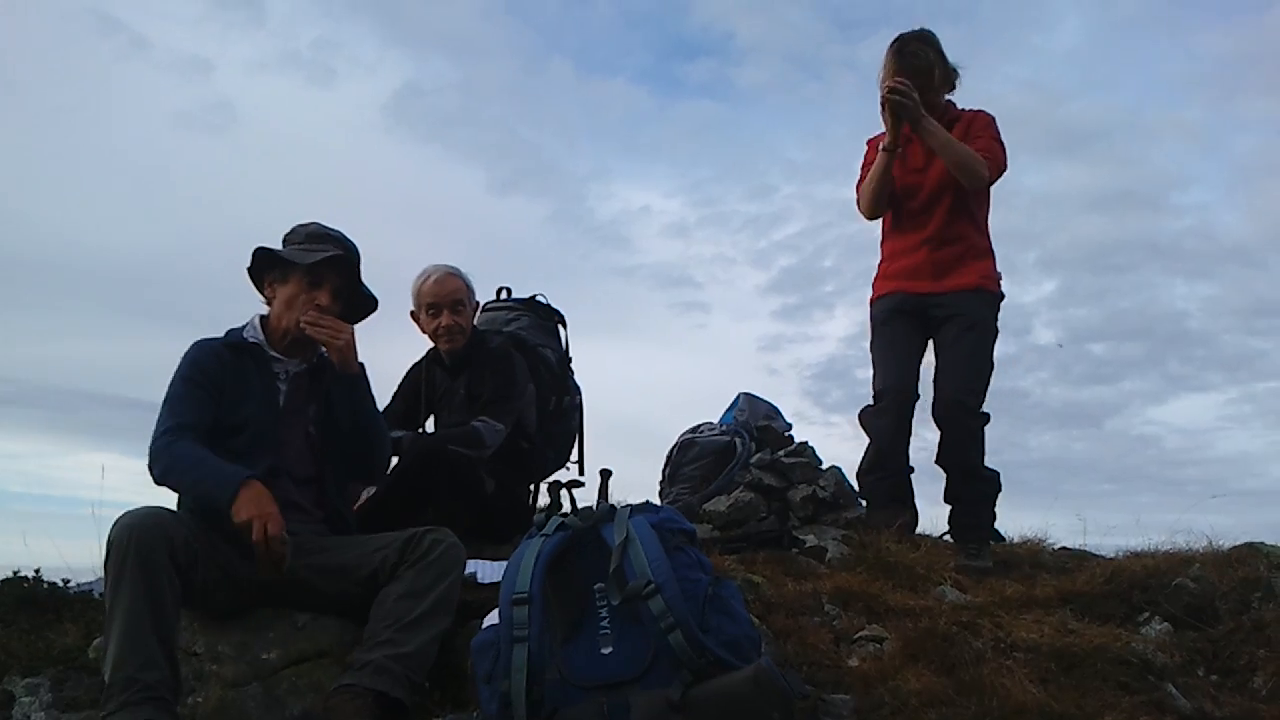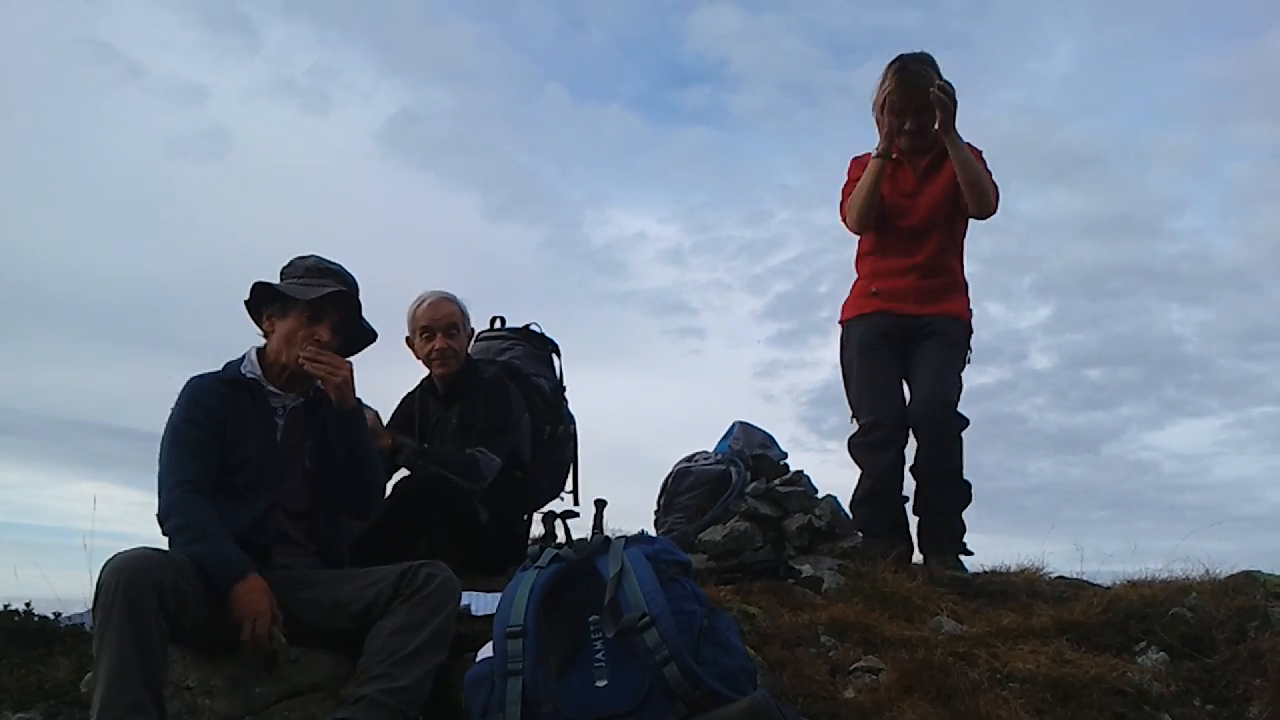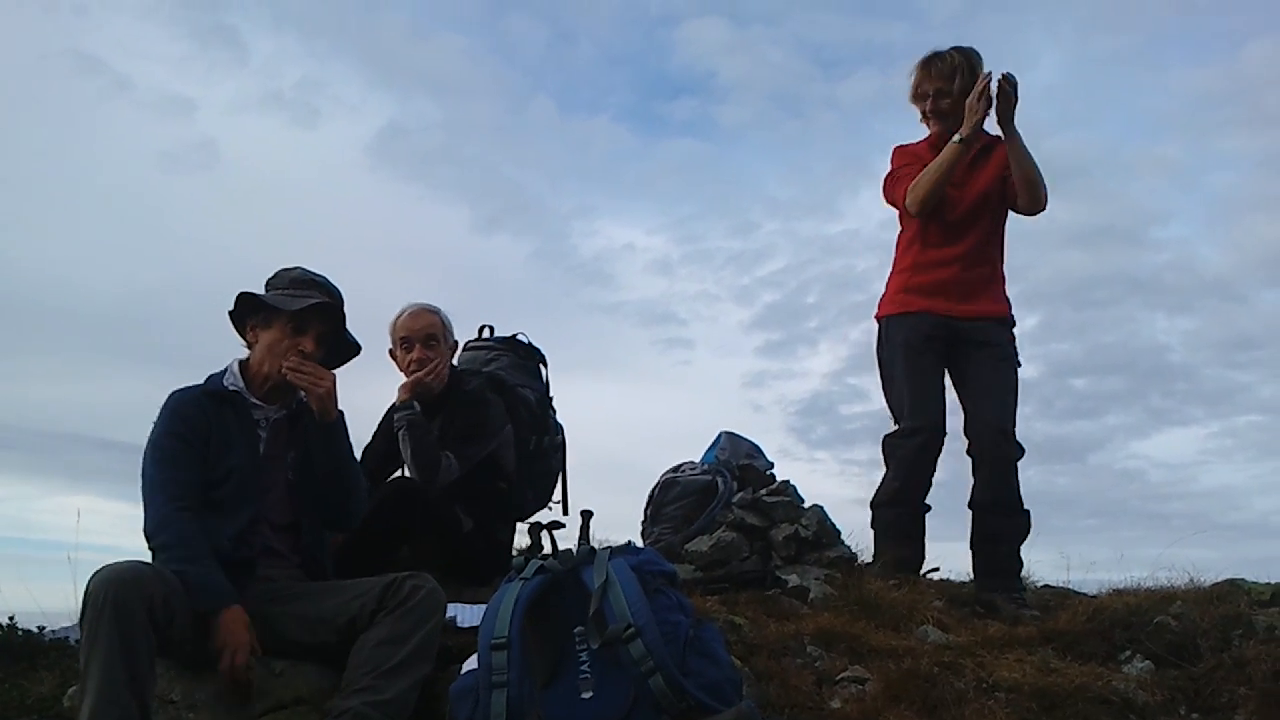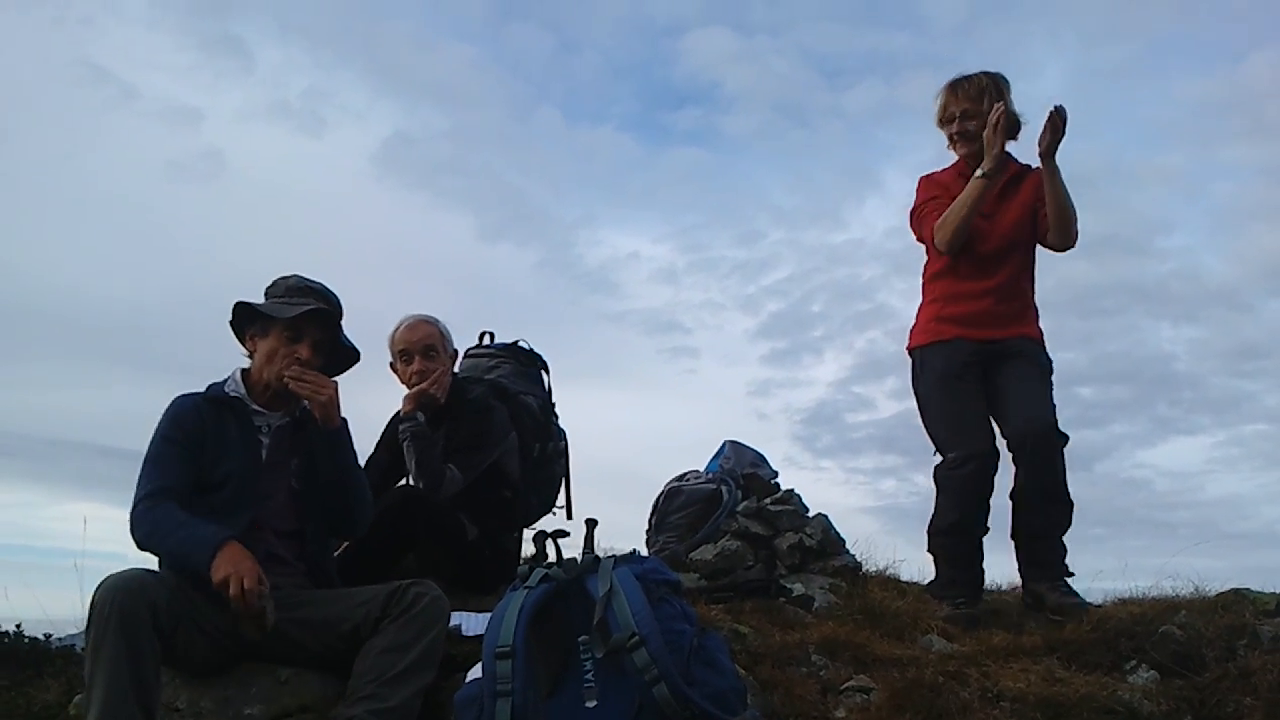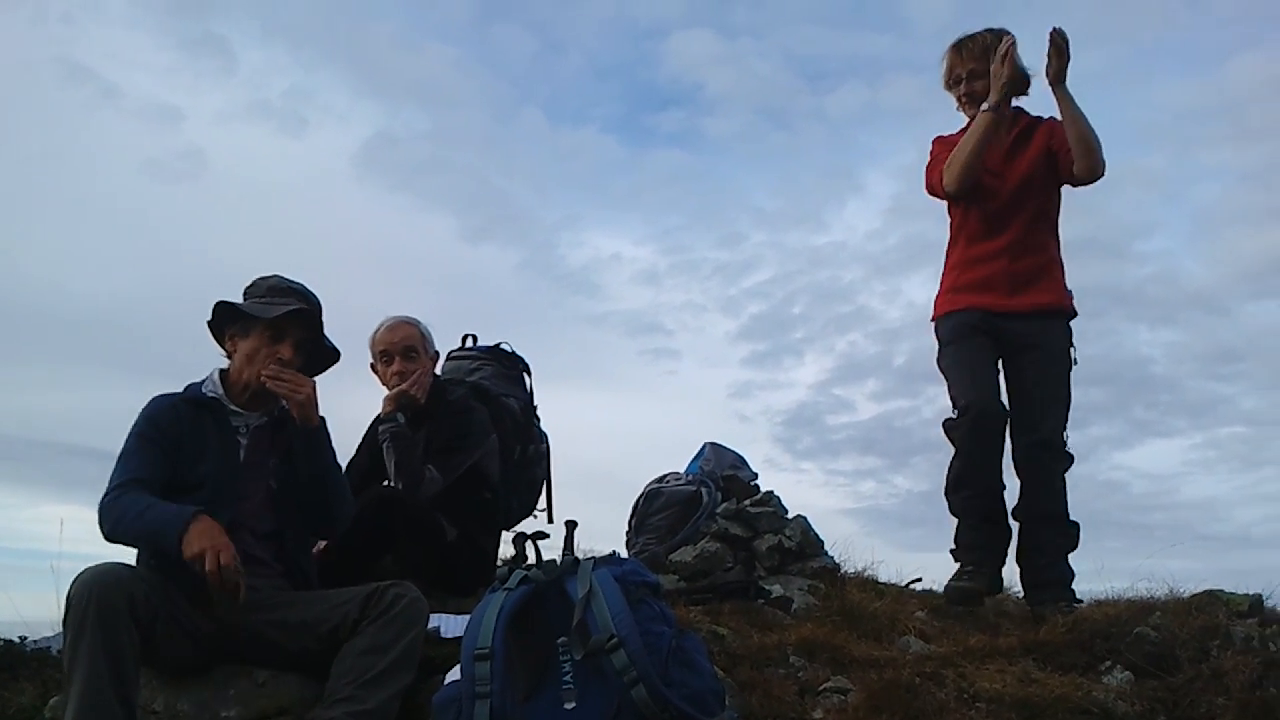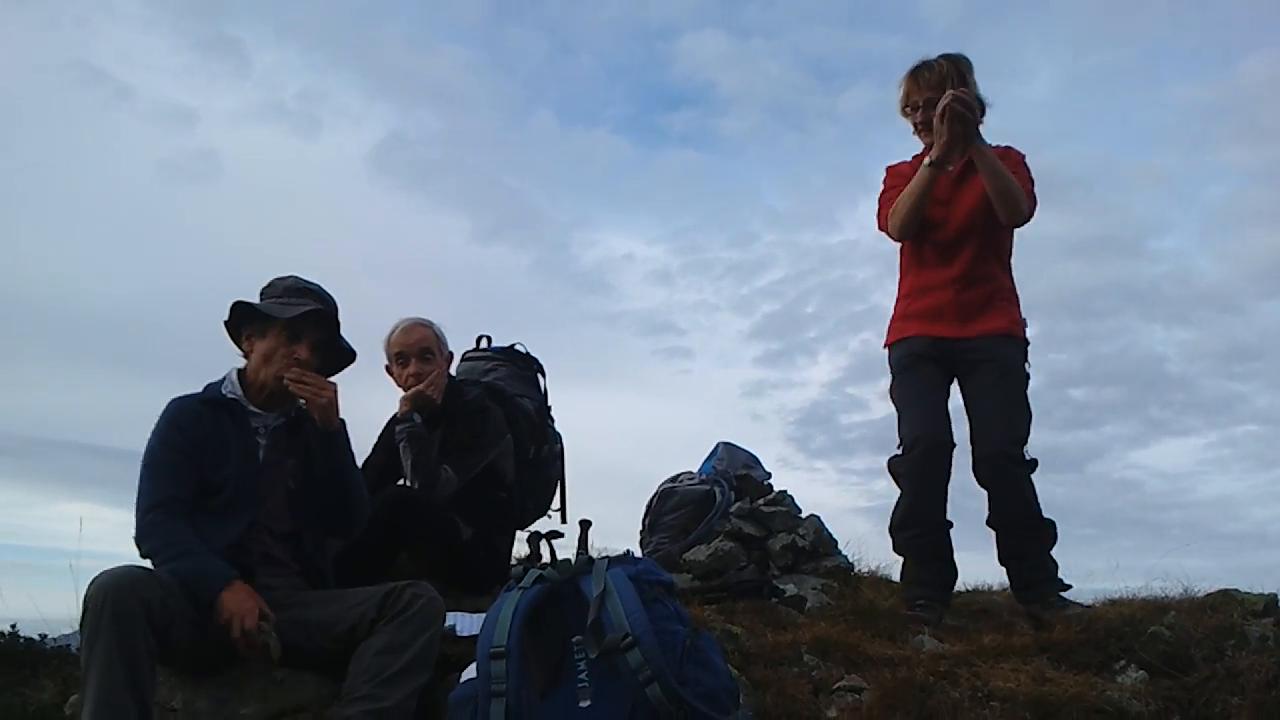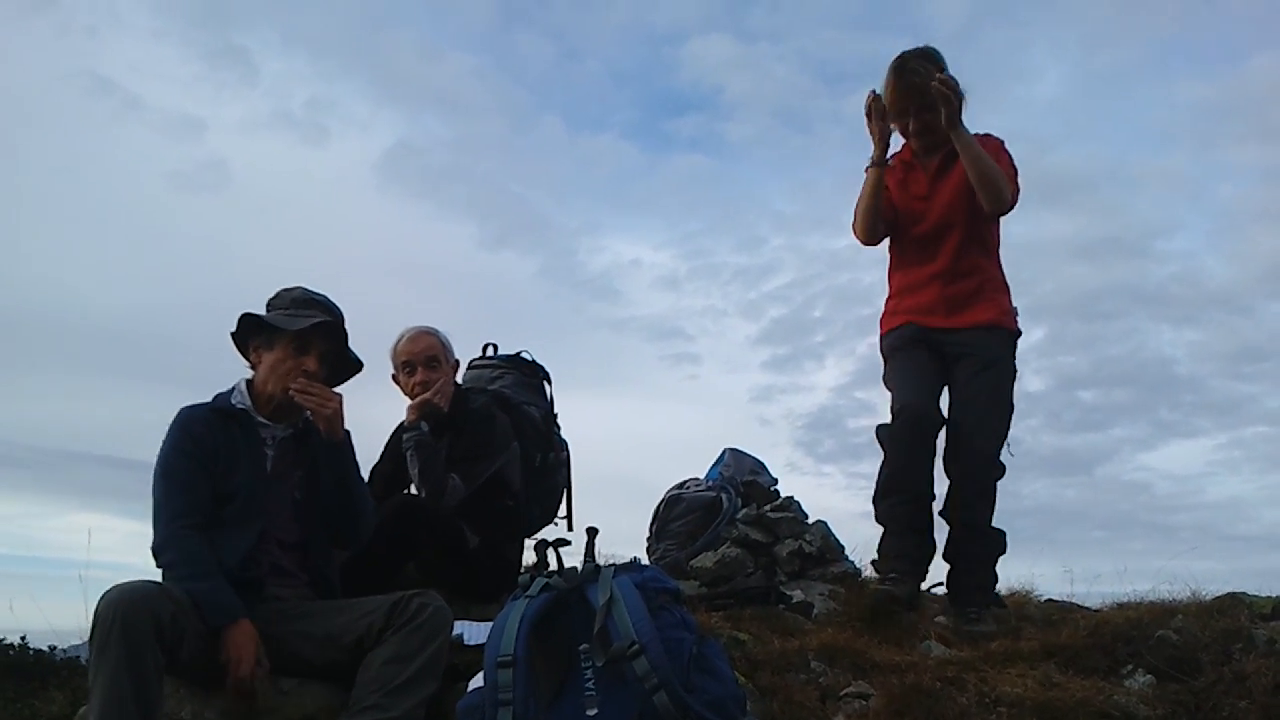
dt=0.5s
person 1, frame 1
left shoulder: (974, 125)
right shoulder: (883, 144)
left elbow: (978, 174)
right elbow: (869, 206)
left wrist: (923, 116)
right wrist: (893, 135)
left hip: (966, 291)
right hip: (898, 292)
left knee: (957, 406)
right knee: (891, 398)
left ankle: (972, 534)
right ankle: (887, 522)
person 1, frame 2
left shoulder: (959, 159)
right shoulder: (868, 165)
left elbow: (984, 205)
right elbow: (856, 220)
left wrist: (948, 134)
right wrist: (886, 147)
left hip: (940, 316)
right hip: (872, 314)
left knee: (935, 411)
right knee: (880, 427)
left ankle: (942, 545)
right ankle: (884, 553)
person 1, frame 3
left shoulder: (1000, 156)
right shoulder: (909, 156)
left elbow: (1033, 202)
right elbow: (916, 200)
left wrist: (1006, 127)
right wrist: (963, 132)
left hip: (984, 318)
right hip: (911, 314)
left knee: (995, 439)
right knee: (918, 431)
left ankle: (998, 577)
right ankle: (896, 562)
person 1, frame 4
left shoulder: (1032, 184)
right shoulder: (936, 185)
left elbow: (1062, 238)
right elbow: (946, 239)
left wrist: (1048, 161)
right wrist: (987, 166)
left hip: (1015, 341)
right hip: (945, 342)
left knee: (1039, 434)
right knee: (968, 458)
left ankle: (1044, 574)
right ankle: (958, 588)
person 1, frame 5
left shoulder: (1046, 134)
right shoulder: (950, 147)
left elbow: (1089, 169)
right elbow: (955, 186)
left wrist: (1060, 89)
right wrist: (993, 104)
left hip: (1039, 310)
right hip: (966, 309)
left knee: (1041, 441)
right knee: (978, 414)
left ankle: (1049, 585)
right ankle: (978, 560)
person 1, frame 6
left shoulder: (1003, 161)
right shoulder: (903, 176)
left elbow: (1018, 213)
right elbow: (898, 227)
left wrist: (974, 145)
right wrist: (939, 155)
left hip: (992, 333)
right hip: (918, 337)
left knee: (1002, 453)
right knee: (923, 447)
left ankle: (1037, 583)
right ankle: (925, 587)
person 1, frame 7
left shoulder: (984, 150)
right shoulder: (887, 171)
left elbow: (1000, 202)
right elbow: (867, 233)
left wrist: (954, 130)
right wrist: (880, 152)
left hip: (982, 327)
right hip: (911, 327)
left knee: (975, 453)
right knee: (913, 419)
left ankle: (972, 595)
right ankle: (900, 566)
person 2, frame 1
left shoulder: (336, 376)
right shoulder: (213, 359)
left elbow: (369, 468)
right elbow: (169, 451)
left wrist: (350, 372)
right wrist: (237, 487)
left hip: (314, 554)
right hip: (221, 547)
left knee: (438, 547)
right knee: (144, 529)
person 2, frame 2
left shoulder: (331, 410)
right shoulder: (208, 394)
left elbow: (364, 505)
right elbow: (181, 503)
left wrist: (348, 408)
right wrist: (239, 579)
left hip: (308, 589)
right hip: (216, 584)
left knee: (433, 582)
right knee: (133, 572)
person 2, frame 3
left shoulder: (315, 423)
right shoulder: (191, 408)
left elbow: (346, 519)
right elbow: (168, 519)
left wrist: (329, 420)
right wrist: (223, 606)
left hip: (293, 600)
right hip: (202, 598)
left knee: (418, 593)
right knee: (122, 585)
person 2, frame 4
left shoulder: (317, 429)
right shoulder: (194, 414)
left elbow: (353, 525)
right elbow: (150, 514)
left wrist: (332, 427)
right wrist: (218, 548)
left hip: (297, 608)
right hip: (206, 602)
left knee: (422, 600)
right knee: (126, 594)
person 2, frame 5
left shoulder: (296, 430)
right shoulder: (172, 415)
left elbow: (333, 525)
right elbow: (119, 508)
left wrist: (311, 426)
right wrist: (188, 524)
left hip: (276, 608)
right hip: (182, 601)
left knee: (401, 602)
right knee: (104, 586)
person 2, frame 6
left shoulder: (314, 431)
right shoulder: (190, 416)
left elbow: (349, 527)
right elbow: (157, 525)
left wrist: (331, 429)
right wrist: (224, 588)
left hip: (293, 606)
right hip: (202, 603)
left knee: (417, 601)
right knee: (120, 590)
person 2, frame 7
left shoulder: (321, 442)
right shoulder: (200, 425)
left elbow: (354, 537)
right elbow: (176, 537)
left wrist: (336, 441)
right wrist: (231, 621)
left hip: (301, 618)
right hip: (212, 617)
left knee: (426, 612)
right knee: (130, 605)
person 3, frame 1
left shoulder: (501, 360)
right shoulder: (426, 370)
left elbow: (483, 439)
left wrist: (394, 441)
right wrist: (374, 482)
left hip: (501, 506)
right hip: (450, 500)
left knee: (428, 454)
person 3, frame 2
left shoulder: (496, 390)
right shoulder: (420, 399)
left elbow: (478, 472)
left wrist: (393, 445)
left hip: (496, 536)
right hip: (444, 530)
left knee: (421, 485)
person 3, frame 3
left shoulder: (479, 403)
right shoulder: (405, 410)
left elbow: (429, 478)
right elbow: (362, 481)
left wrist: (407, 406)
left hip: (479, 549)
right hip: (429, 541)
left knee: (402, 494)
person 3, frame 4
left shoulder: (483, 411)
right shoulder: (406, 419)
left elbow: (435, 489)
right elbow: (366, 491)
left wrist: (413, 418)
left hip: (484, 558)
right hip: (433, 548)
left knee: (406, 502)
person 3, frame 5
left shoulder: (464, 412)
right shoulder: (390, 420)
left elbow: (414, 491)
left wrist: (392, 420)
left hip: (463, 559)
right hip: (413, 551)
left knee: (384, 501)
person 3, frame 6
left shoulder: (478, 411)
right shoulder: (404, 421)
left elbow: (431, 491)
left wrist: (410, 420)
left hip: (479, 557)
right hip: (430, 548)
left knee: (400, 501)
person 3, frame 7
left shoulder: (484, 419)
right shoulder: (411, 429)
left elbow: (439, 499)
right elbow: (372, 501)
left wrist: (416, 429)
left hip: (486, 565)
right hip: (437, 558)
left knee: (407, 510)
